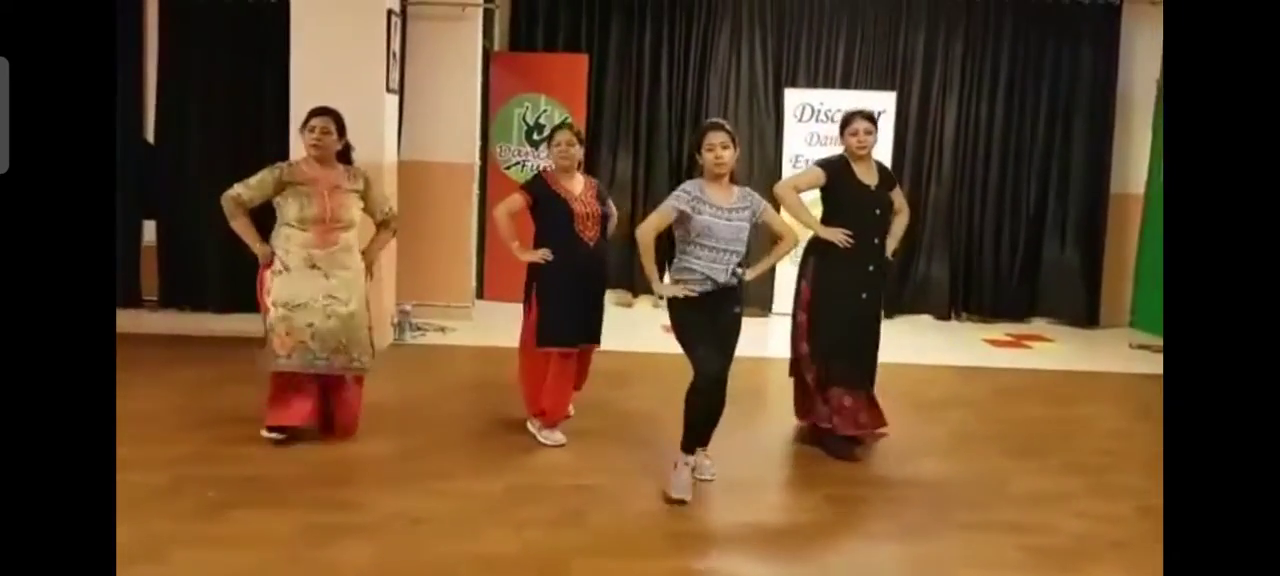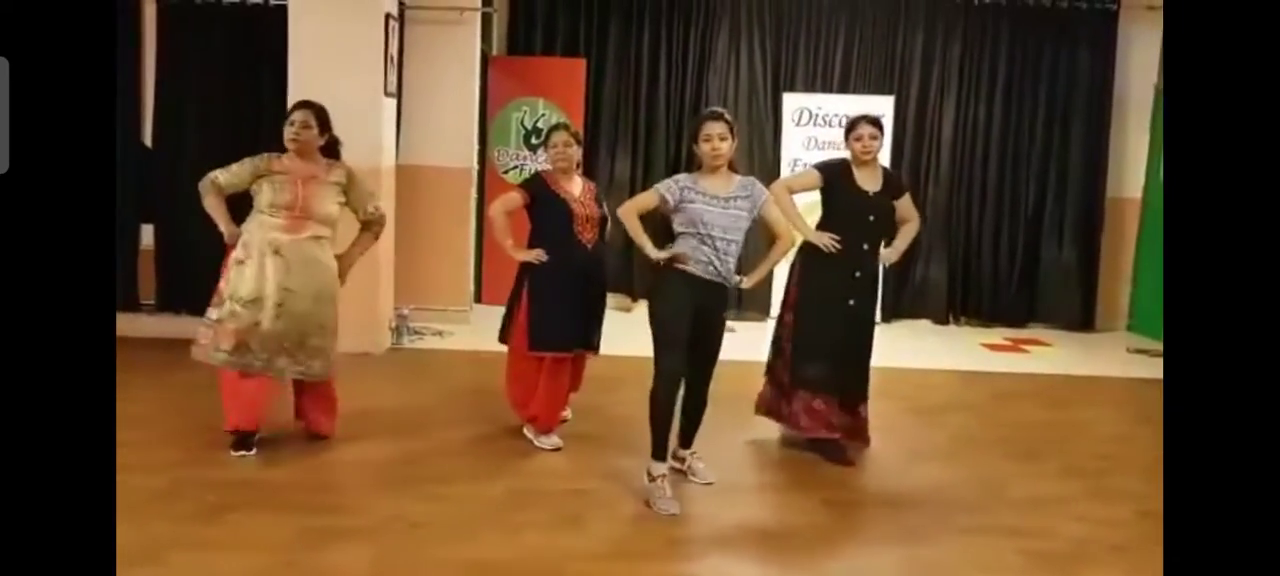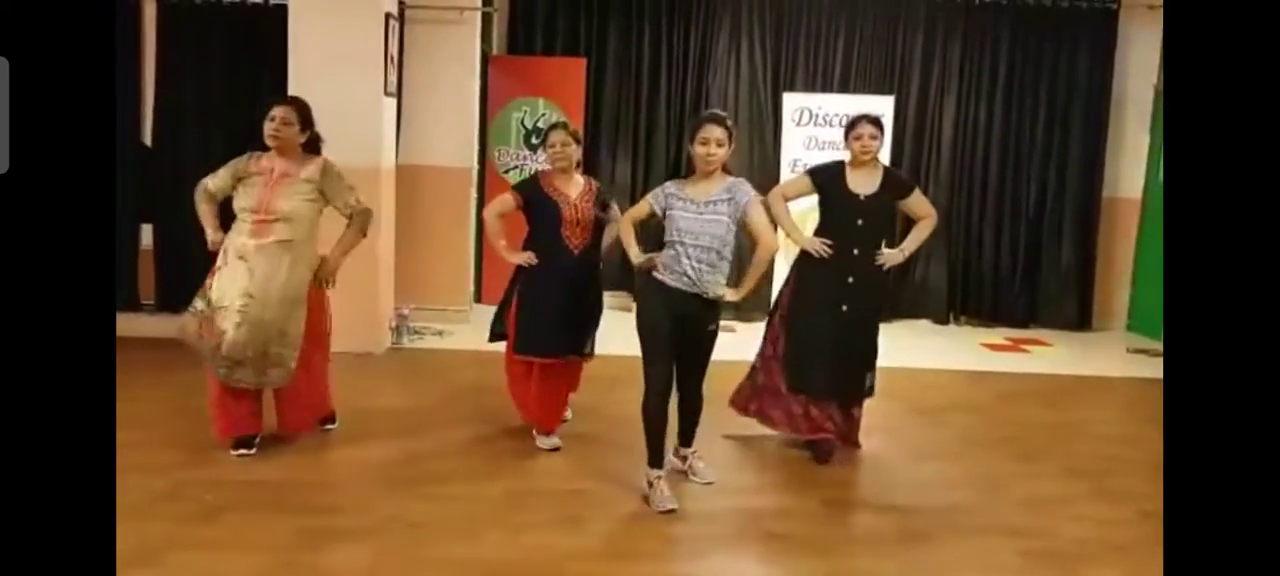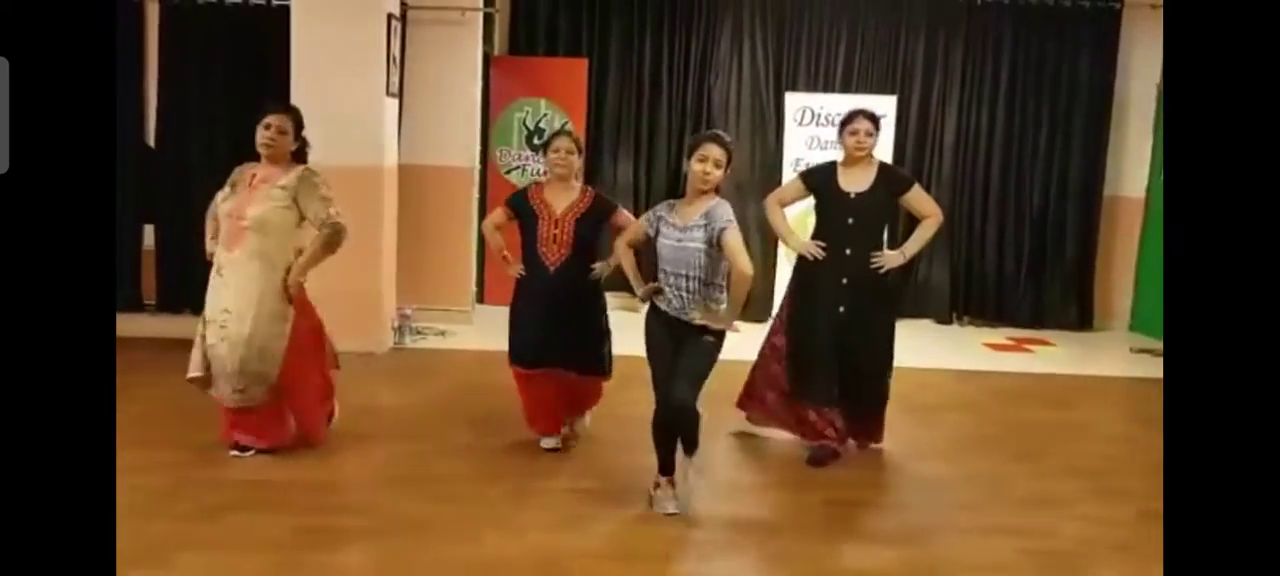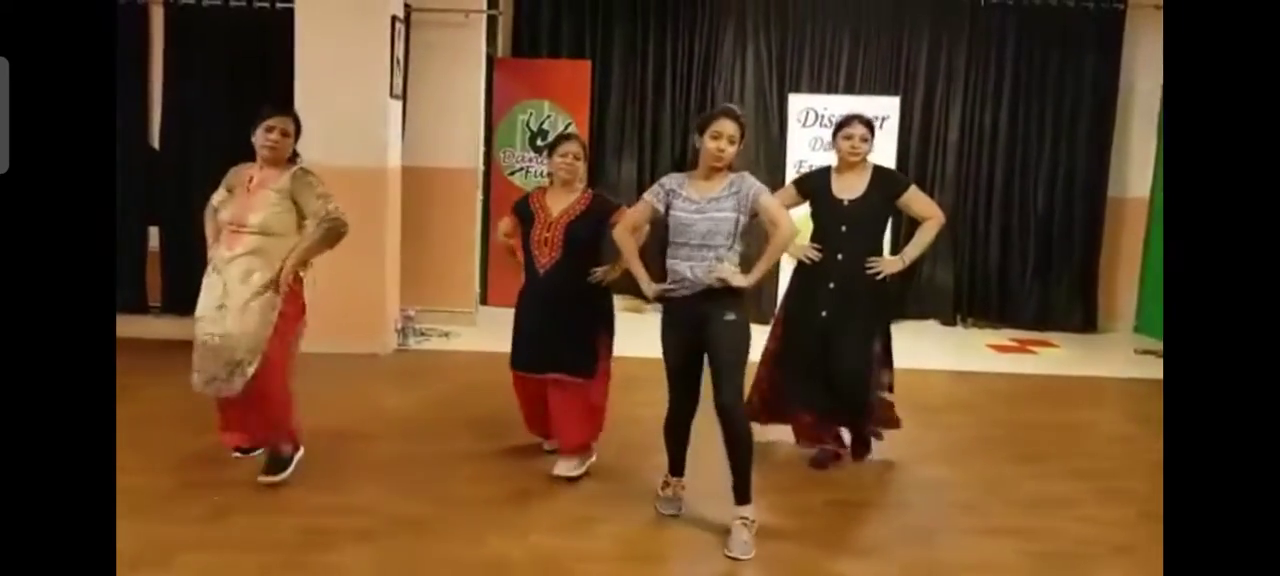
dt=0.3s
person 1, frame 1
left shoulder: (749, 199)
right shoulder: (689, 194)
left elbow: (788, 237)
right elbow: (645, 232)
left wrist: (754, 271)
right wrist: (659, 284)
left hip: (727, 298)
right hip: (690, 296)
left knee: (719, 380)
right knee: (706, 373)
left ankle: (700, 448)
right ankle: (685, 458)
person 1, frame 2
left shoulder: (750, 189)
right shoulder: (681, 185)
left elbow: (785, 236)
right elbow: (627, 210)
left wrist: (752, 278)
right wrist: (652, 251)
left hip: (716, 293)
right hip: (676, 284)
left knee: (700, 378)
right knee: (669, 372)
left ankle: (684, 452)
right ankle: (657, 471)
person 1, frame 3
left shoulder: (738, 191)
right shoulder: (671, 191)
left elbow: (768, 243)
right elbow: (626, 221)
left wrist: (740, 291)
right wrist: (637, 258)
left hip: (702, 303)
right hip: (658, 295)
left knee: (689, 385)
right knee: (657, 385)
left ankle: (685, 452)
right ankle: (656, 475)
person 1, frame 4
left shoulder: (719, 212)
right shoulder: (662, 212)
left elbow: (743, 269)
right elbow: (623, 242)
left wrist: (728, 318)
right wrist: (638, 286)
left hip: (702, 327)
right hip: (662, 320)
left knee: (681, 399)
right knee: (664, 404)
left ankle: (688, 459)
right ankle: (664, 481)
person 1, frame 5
left shoulder: (743, 186)
right shoulder: (670, 186)
left elbow: (784, 227)
right elbow: (624, 229)
left wrist: (751, 276)
right wrist: (646, 282)
left hip: (724, 305)
right hip: (678, 306)
left knee: (730, 404)
right knee: (682, 402)
left ankle: (744, 514)
right ankle: (674, 480)
person 2, frame 1
left shoulder: (358, 180)
right shoulder: (283, 174)
left elbow: (388, 219)
right elbow: (233, 200)
left wrist: (370, 254)
right wrist: (256, 243)
left hip: (342, 277)
right hip: (291, 274)
left knee: (343, 349)
right knee: (292, 343)
left ankle: (335, 419)
right ankle: (286, 417)
person 2, frame 2
left shoulder: (341, 175)
right shoulder: (263, 165)
left elbow: (375, 219)
right elbow: (210, 184)
left wrist: (349, 257)
right wrist: (226, 227)
left hip: (311, 274)
right hip: (255, 268)
left knee: (309, 350)
right knee: (243, 345)
left ankle: (319, 421)
right ankle: (245, 425)
person 2, frame 3
left shoulder: (320, 171)
right shoulder: (246, 165)
left elbow: (361, 215)
right elbow: (205, 191)
left wrist: (334, 259)
right wrist: (212, 231)
left hip: (291, 276)
right hip: (237, 272)
left knee: (296, 353)
right knee: (233, 349)
left ankle: (319, 412)
right ankle: (245, 427)
person 2, frame 4
left shoulder: (301, 179)
right shoulder: (242, 174)
left elbow: (334, 230)
right elbow: (216, 206)
left wrist: (299, 270)
right wrist: (211, 242)
left hip: (271, 286)
right hip: (227, 283)
left knee: (289, 362)
right knee: (230, 359)
left ankle: (319, 410)
right ankle: (250, 433)
person 2, frame 5
left shoulder: (297, 179)
right shoulder: (236, 176)
left elbow: (335, 223)
right elbow: (212, 211)
left wrist: (295, 261)
right wrist: (213, 249)
left hip: (267, 287)
right hip: (224, 285)
left knee: (260, 364)
right knee: (227, 358)
left ankle: (283, 443)
right ankle: (249, 433)
person 3, frame 1
left shoulder: (884, 175)
right shoulder: (833, 169)
left elbow: (901, 211)
right elbow: (784, 189)
left wrist: (892, 241)
right wrist: (819, 228)
left hip: (869, 273)
right hip: (831, 268)
left knee: (859, 347)
right knee: (831, 345)
left ankle: (851, 423)
right ankle: (829, 426)
person 3, frame 2
left shoulder: (891, 182)
right shoulder: (832, 172)
left elbow: (911, 220)
right elbow: (779, 188)
left wrist: (895, 251)
right wrist: (807, 232)
left hip: (863, 278)
right hip: (821, 271)
left knee: (852, 352)
right knee: (818, 347)
left ankle: (843, 425)
right ankle: (821, 431)
person 3, frame 3
left shoulder: (895, 183)
right shoulder: (827, 174)
left elbow: (928, 217)
right elbow: (776, 195)
left wrist: (902, 252)
right wrist: (798, 237)
left hip: (865, 282)
right hip: (819, 276)
left knee: (853, 356)
right knee: (815, 352)
left ankle: (842, 428)
right ankle: (821, 431)
person 3, frame 4
left shoulder: (892, 179)
right shoulder: (821, 175)
left elbow: (933, 216)
right elbow: (773, 201)
left wrist: (903, 254)
right wrist: (793, 241)
left hip: (868, 283)
right hip: (818, 279)
left knee: (864, 361)
right knee: (816, 357)
left ankle: (857, 430)
right ankle: (825, 436)
person 3, frame 5
left shoulder: (887, 182)
right shoulder: (814, 181)
left elbow: (934, 217)
left wrist: (903, 259)
right wrist: (790, 245)
left hip: (863, 290)
right hip: (813, 286)
left knee: (852, 370)
right knee: (808, 366)
left ankle: (860, 426)
right ankle: (828, 439)
person 4, frame 1
left shoulder: (594, 187)
right shoulder: (541, 184)
left elbow: (612, 216)
right elbow: (501, 212)
right wrist: (521, 250)
left hip: (589, 279)
right hip: (553, 278)
left knee: (579, 345)
right knee: (550, 347)
left ankle: (561, 400)
right ankle: (543, 417)
person 4, frame 2
left shoulder: (590, 189)
right shoulder: (539, 184)
left elbow: (603, 223)
right elbow: (497, 210)
left wrist: (592, 251)
right wrist: (515, 250)
left hip: (585, 283)
right hip: (547, 280)
left knee: (573, 349)
right knee: (544, 350)
left ankle: (557, 404)
right ankle: (538, 422)
person 4, frame 3
left shoulder: (593, 190)
right shoulder: (534, 186)
left elbow: (615, 220)
right elbow: (491, 212)
left wrist: (600, 249)
right wrist: (508, 253)
left hip: (582, 287)
right hip: (541, 284)
left knee: (570, 354)
right knee: (540, 354)
left ankle: (556, 408)
right ankle: (544, 425)
person 4, frame 4
left shoulder: (593, 201)
right shoulder: (526, 197)
left elbow: (632, 228)
right elbow: (489, 226)
left wrist: (610, 263)
right wrist: (508, 261)
left hip: (579, 299)
right hip: (535, 298)
left knee: (579, 367)
right knee: (536, 367)
left ankle: (575, 413)
right ankle: (548, 427)
person 4, frame 5
left shoulder: (596, 204)
right shoulder: (529, 202)
right elbow: (502, 233)
left wrist: (616, 268)
right wrist: (522, 264)
left hip: (581, 306)
right hip: (536, 304)
left knee: (574, 377)
right knee: (531, 374)
left ankle: (579, 449)
right ankle: (551, 432)
